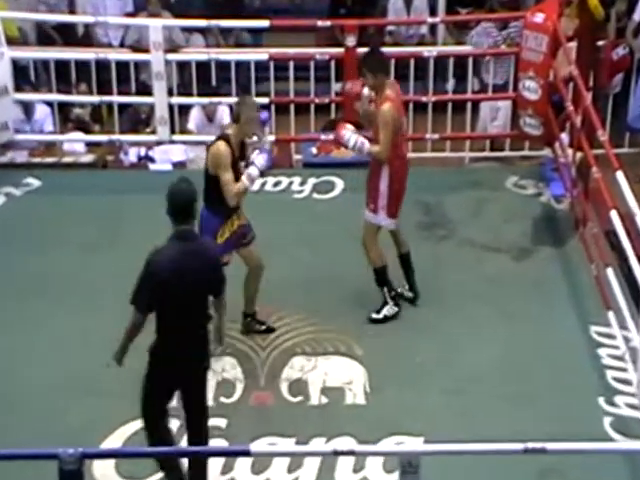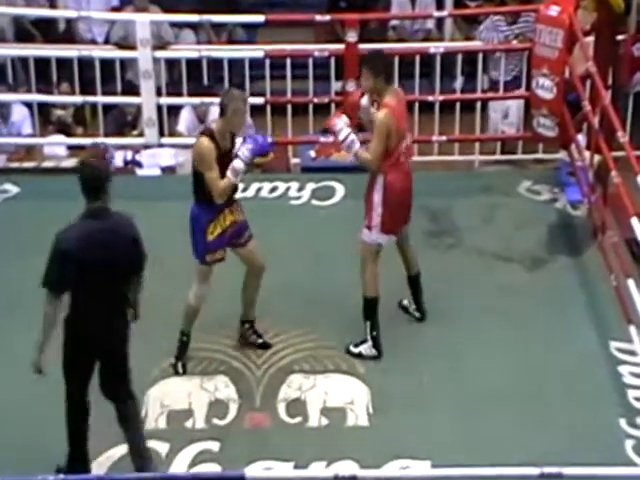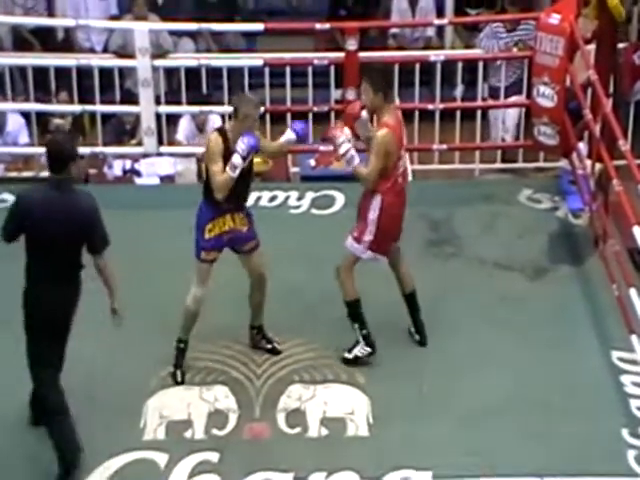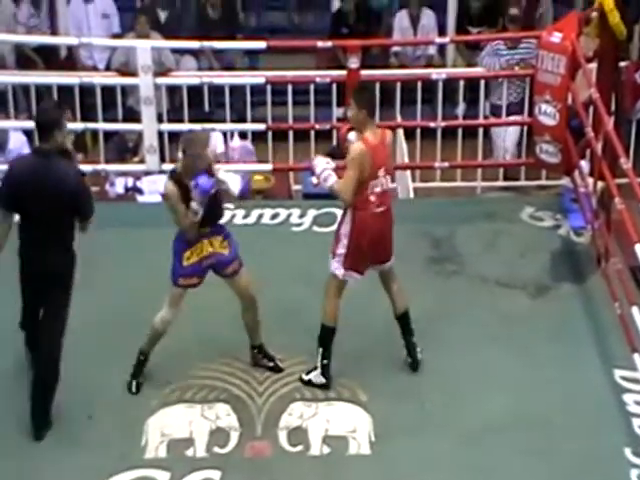
dt=0.4s
person 1, frame 1
left shoulder: (160, 260)
right shoulder: (209, 250)
left elbow: (141, 314)
right elbow: (219, 296)
left wrist: (122, 349)
right wrist: (220, 326)
left hip: (168, 351)
right hip: (199, 348)
left knee: (154, 416)
right knee: (197, 416)
person 1, frame 2
left shoulder: (70, 237)
right shoulder: (126, 227)
left elbow: (55, 296)
right elbow: (137, 276)
left wrist: (41, 348)
right wrist: (134, 305)
left hip: (81, 329)
right hip: (116, 324)
left knee: (76, 397)
right knee: (121, 392)
left ankle: (78, 468)
right ankle: (141, 457)
person 1, frame 3
right shoulder: (84, 202)
right elbow: (99, 255)
right wrist: (112, 297)
left hip: (37, 295)
right hip: (68, 292)
left knee: (43, 370)
right knee: (53, 359)
left ankle: (67, 445)
right ankle: (40, 409)
person 1, frame 4
right shoulder: (70, 173)
right elbow: (84, 218)
right wrist: (81, 226)
left hip: (29, 254)
right hip: (59, 259)
left knee: (31, 309)
right knee: (52, 330)
left ankle: (33, 353)
person 2, frame 1
left shoulder: (386, 108)
right shoulder: (391, 88)
left elbow: (383, 153)
left wrist: (354, 140)
left hip: (387, 172)
right hip: (396, 168)
left knee: (369, 237)
right knee: (392, 227)
left ankle: (390, 300)
right ankle: (410, 287)
person 2, frame 2
left shoulder: (383, 116)
right shoulder: (397, 96)
left elbow: (373, 162)
left wrist: (345, 135)
right wrist: (367, 112)
left hip: (386, 185)
right hip: (403, 180)
left knee: (368, 261)
right knee: (403, 241)
left ankle: (372, 340)
right ankle: (417, 305)
person 2, frame 3
left shoulder: (383, 134)
right shoulder: (393, 114)
left elbow: (369, 179)
left wrist: (345, 149)
right wrist: (362, 128)
left hip: (380, 204)
right hip: (396, 200)
left knee: (344, 269)
right knee: (396, 260)
left ankle: (364, 340)
right ankle: (418, 328)
person 2, frame 4
left shoulder: (359, 149)
right shoulder: (386, 136)
left elbow: (347, 196)
left wrist: (325, 172)
left hip: (359, 223)
right hip: (383, 219)
left knee: (332, 291)
right knee: (391, 281)
left ankle: (323, 368)
right ankle: (411, 349)
person 3, frame 1
left shoulder: (241, 139)
right shoulder: (221, 150)
left elbow: (259, 158)
right elbow: (231, 197)
left wrist: (259, 136)
right wrist: (255, 169)
left hip: (234, 216)
right hip: (216, 220)
left knee: (256, 265)
left ankle: (249, 319)
person 3, frame 2
left shoulder: (231, 134)
right shoulder: (205, 144)
right elbow: (218, 194)
left wrist: (252, 152)
right wrist: (241, 161)
left hip: (231, 209)
right hip: (207, 216)
left knee: (257, 267)
right knee: (202, 285)
left ankle: (247, 329)
right ankle: (182, 343)
person 3, frame 3
left shoulder: (248, 136)
right shoulder: (216, 141)
left elbow: (272, 149)
right elbow: (219, 190)
left wrist: (293, 135)
right wrist: (238, 156)
left hip: (238, 215)
right hip: (212, 218)
left knee: (259, 276)
right knee: (200, 289)
left ankle: (257, 331)
right ankle: (180, 350)
person 3, frame 4
left shoulder: (206, 162)
right shoulder: (172, 185)
left elbow: (219, 179)
right elbow: (187, 231)
left wrist: (229, 182)
right wrist: (196, 201)
left hip: (218, 237)
right hip: (189, 245)
left knee: (249, 296)
right knee: (170, 311)
left ankle: (258, 352)
right ankle: (141, 360)
person 4, frame 1
left shoulder: (517, 26)
right shoulder: (485, 26)
right elbow: (471, 39)
left wrist: (516, 43)
right wrist: (490, 44)
left hip: (506, 79)
right hip: (488, 78)
left knee: (504, 112)
right knee: (486, 112)
left ankle: (497, 142)
person 4, frame 2
left shoulder: (530, 18)
right shoulder: (495, 19)
right elbow: (480, 33)
left wrist: (528, 38)
right wrist: (501, 39)
left hip: (516, 77)
right hip: (496, 77)
left knee: (514, 115)
right knee: (496, 115)
person 4, frame 3
left shoulder: (530, 25)
right shoulder: (494, 26)
right elbow: (481, 41)
left wrist: (528, 46)
right wrist: (501, 47)
left hip: (516, 83)
right hip: (496, 83)
left knee: (511, 122)
right knee: (496, 122)
person 4, frame 4
left shoulder: (531, 43)
right shoulder: (495, 43)
right elbow: (483, 60)
left wrist: (530, 65)
right wrist: (504, 64)
left hip: (518, 101)
right hip: (497, 101)
left knee: (510, 143)
right knee: (498, 140)
